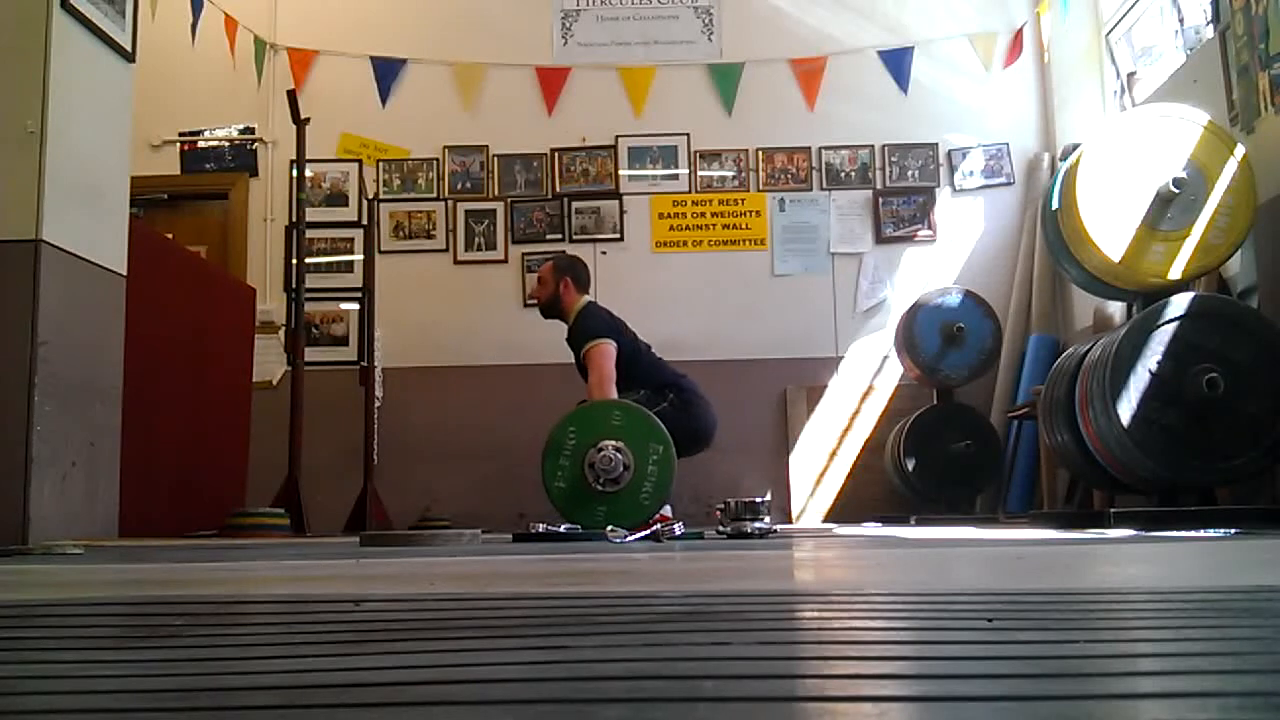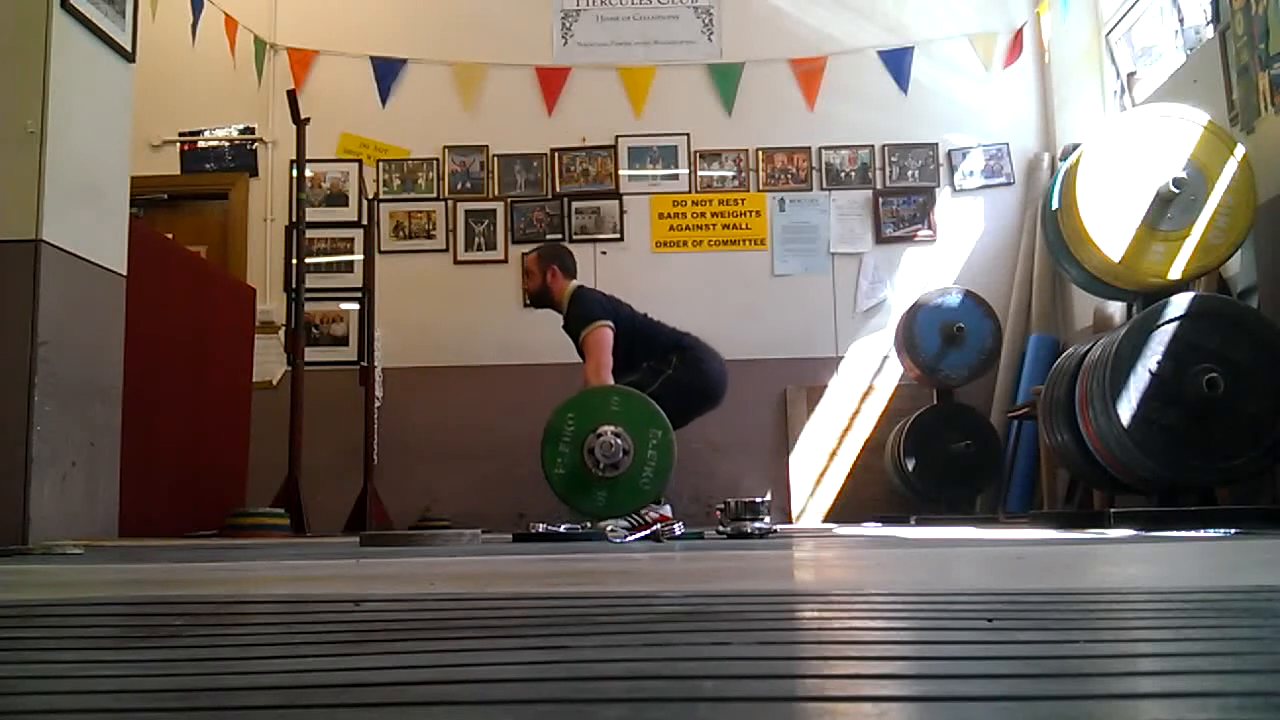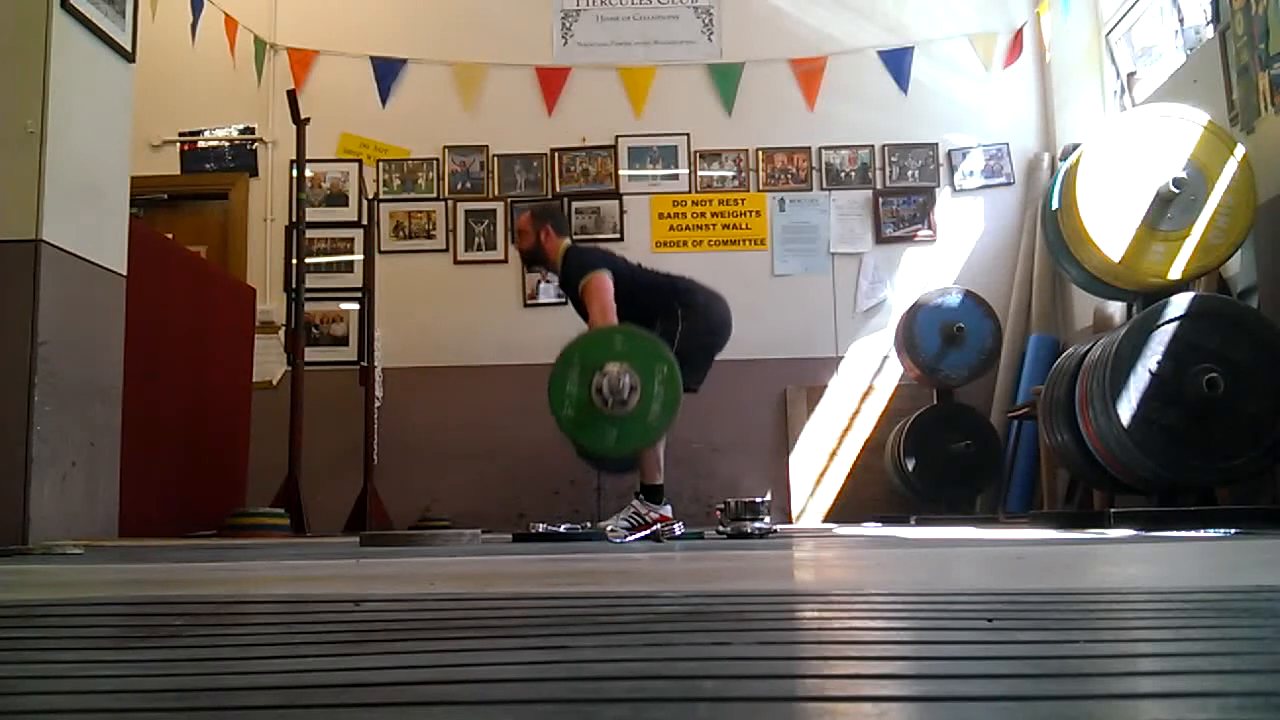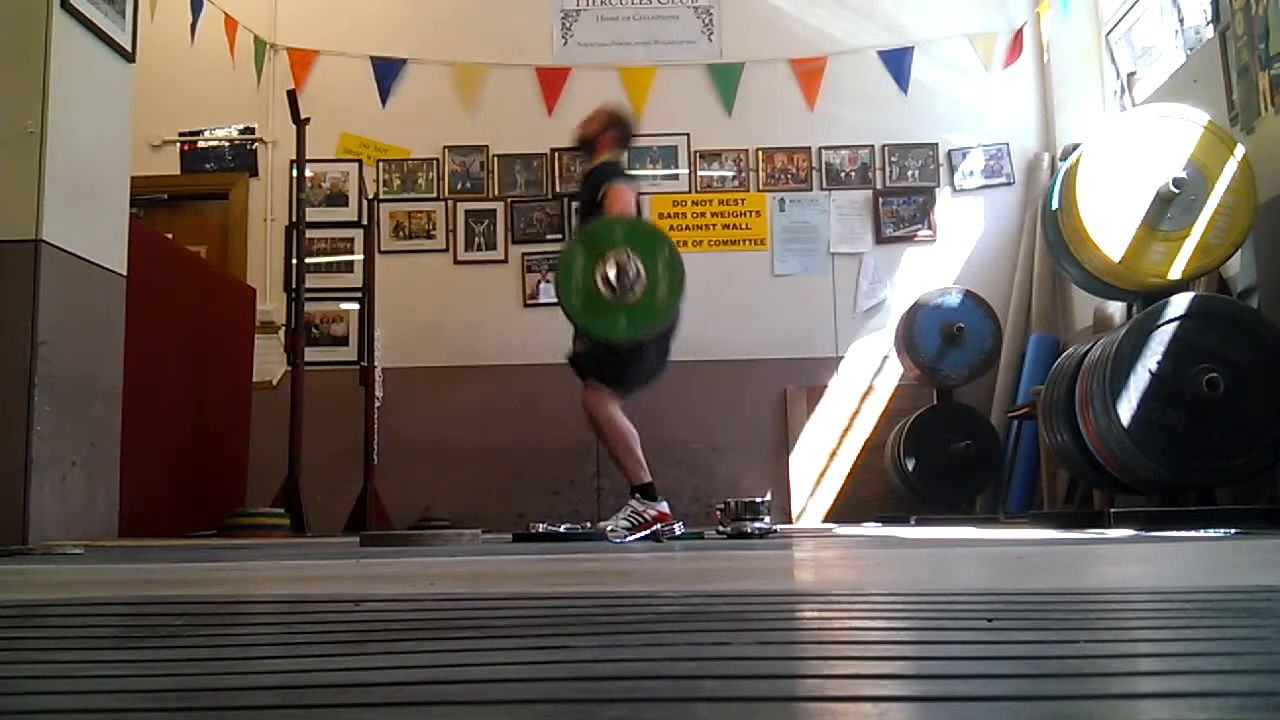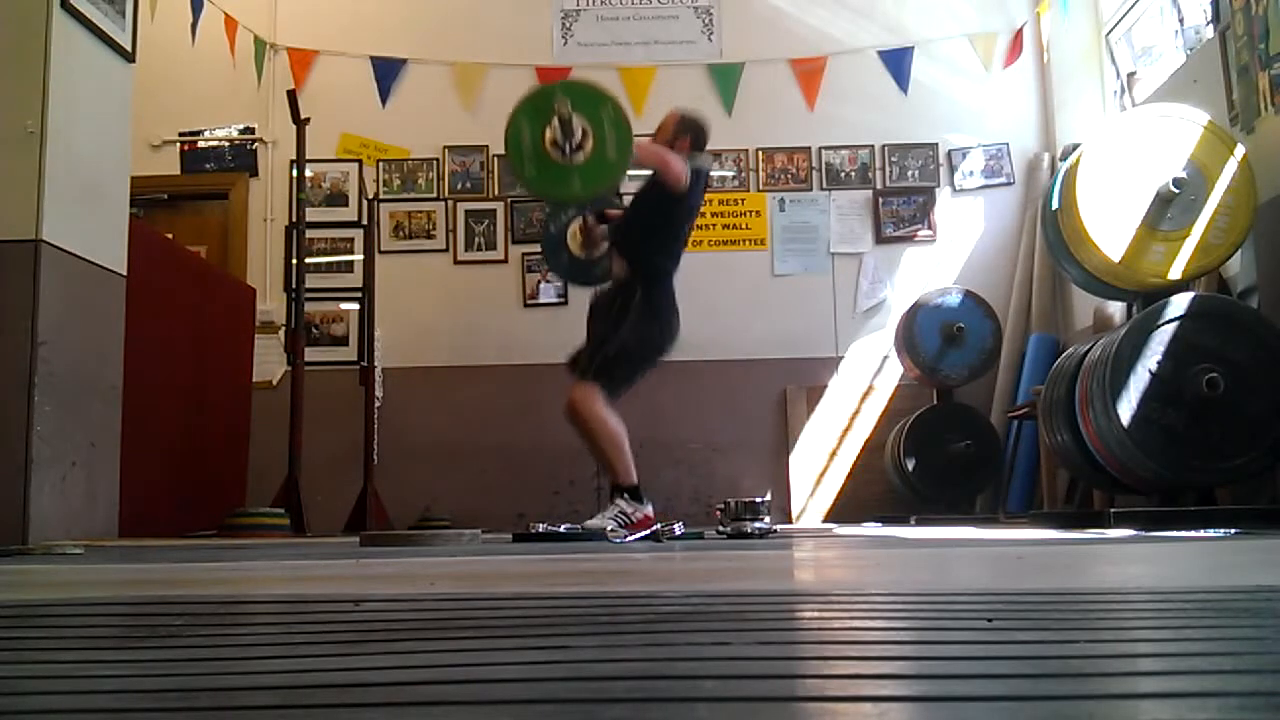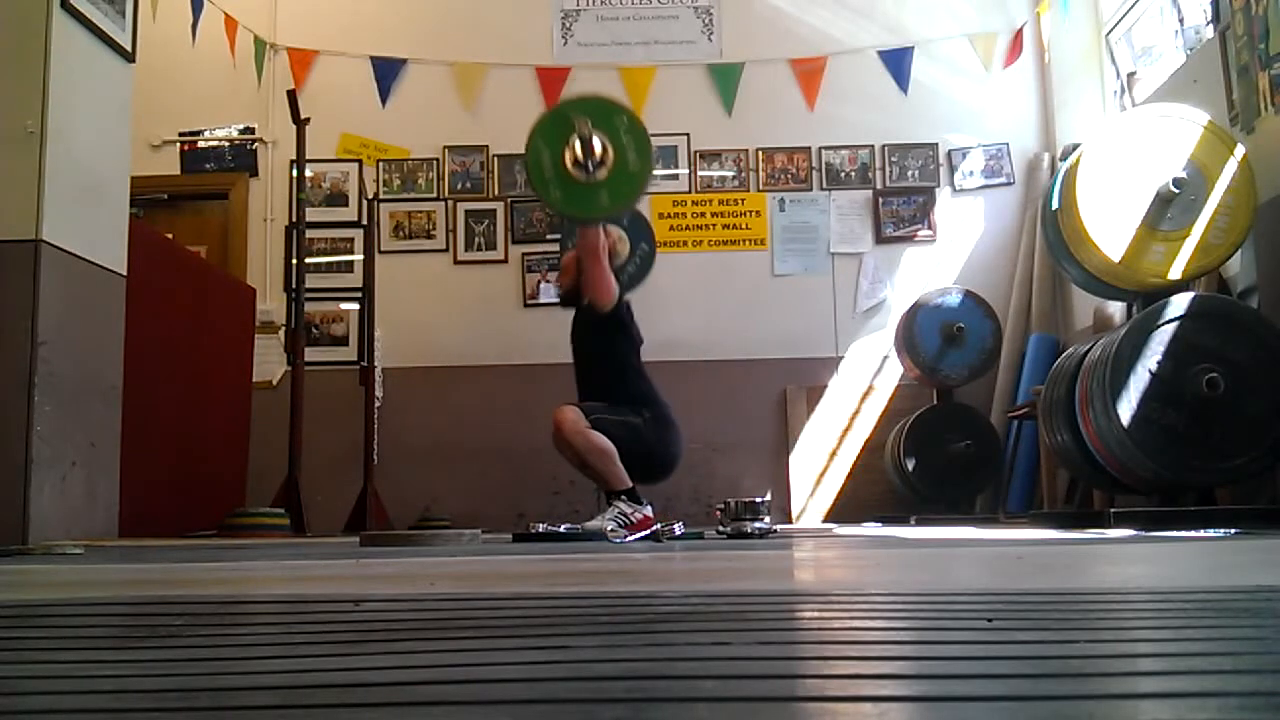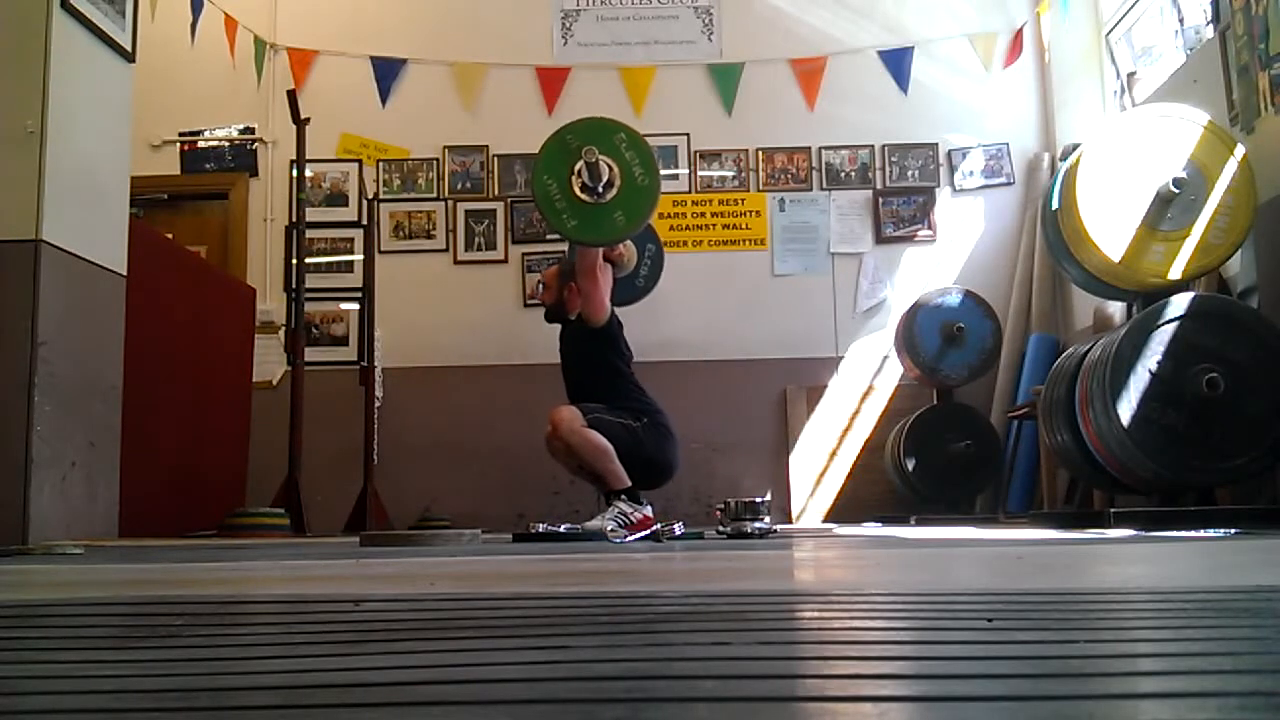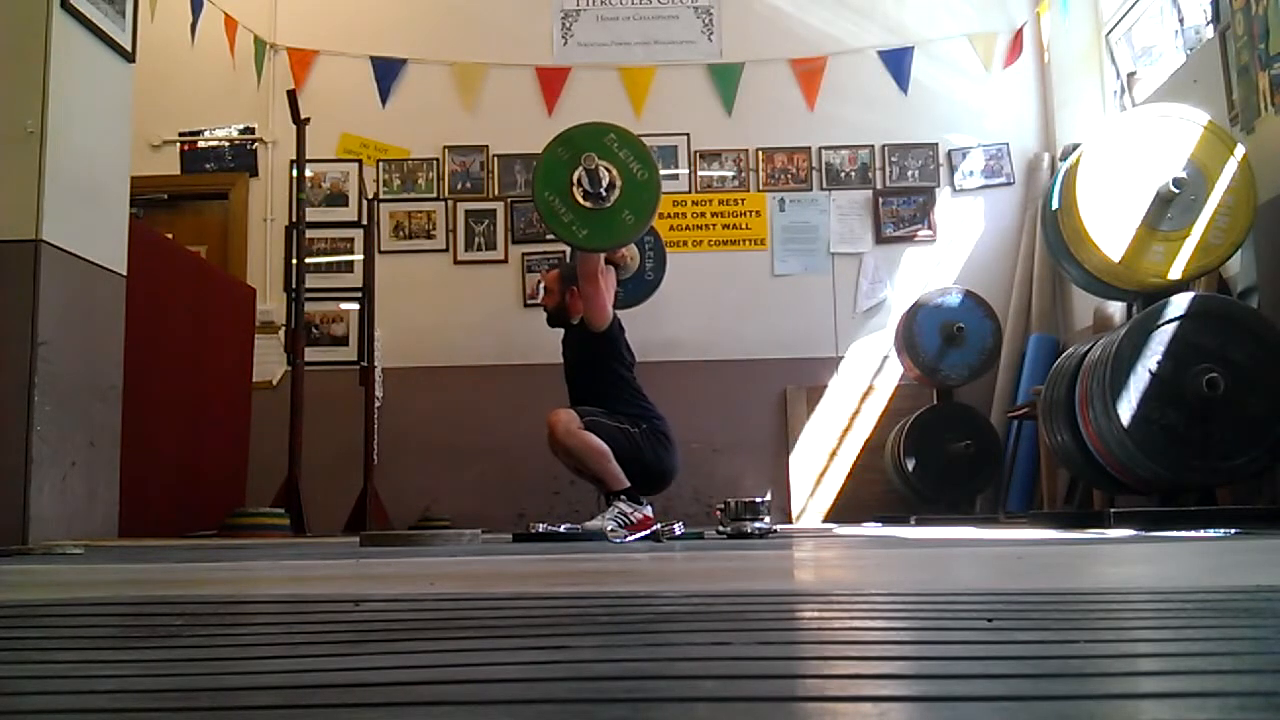
dt=0.3s
person 1, frame 1
left shoulder: (589, 322)
right shoulder: (592, 320)
left elbow: (603, 383)
right elbow: (603, 384)
left hip: (681, 410)
right hip: (691, 413)
person 1, frame 2
left shoulder: (585, 306)
right shoulder: (584, 305)
left elbow: (599, 371)
right elbow: (600, 373)
left hip: (692, 368)
right hip: (698, 371)
left ankle: (651, 505)
right ankle: (649, 503)
person 1, frame 3
left shoulder: (580, 261)
right shoulder: (573, 268)
left elbow: (605, 318)
right elbow: (605, 322)
left hip: (694, 312)
right hip: (693, 315)
left ankle: (653, 505)
right ankle: (651, 501)
person 1, frame 4
left shoulder: (608, 174)
right shoulder: (601, 179)
left elbow: (623, 213)
left knee: (598, 399)
right knee: (601, 399)
left ankle: (649, 502)
right ankle: (645, 498)
person 1, frame 5
left shoulder: (685, 176)
right shoulder: (664, 190)
left elbow: (659, 157)
right wrist: (601, 219)
left hip: (643, 308)
right hip: (632, 305)
left knee: (583, 398)
right knee: (588, 401)
left ankle: (632, 502)
right ankle: (629, 497)
person 1, frame 6
left shoulder: (607, 308)
right shoulder: (595, 311)
left elbow: (594, 254)
right elbow: (599, 255)
left hip: (652, 437)
right hip: (644, 433)
left knee: (568, 420)
right knee: (567, 431)
left ankle: (632, 506)
right ankle: (627, 503)
person 1, frame 7
left shoulder: (593, 323)
right shoulder: (577, 326)
left elbow: (589, 272)
right elbow: (599, 273)
left hip: (651, 443)
right hip: (639, 442)
left knee: (564, 420)
right knee: (557, 438)
left ankle: (631, 505)
right ankle: (625, 502)
person 1, frame 8
left shoulder: (596, 328)
right shoulder: (580, 330)
left elbow: (591, 276)
right elbow: (601, 279)
left hip: (650, 449)
right hip: (639, 448)
left knee: (562, 422)
right knee: (561, 438)
left ankle: (632, 506)
right ankle: (626, 502)
